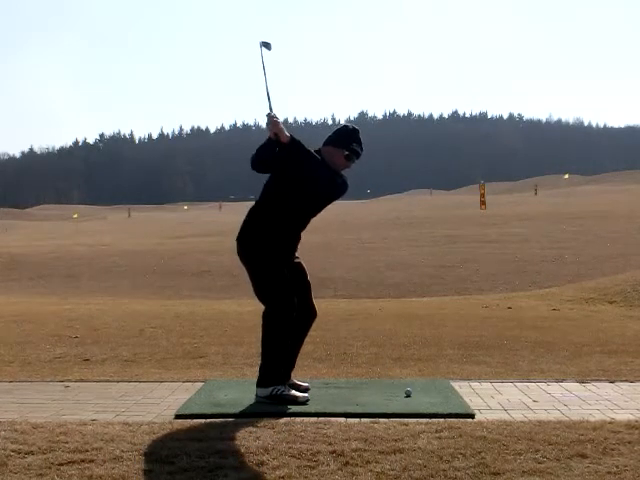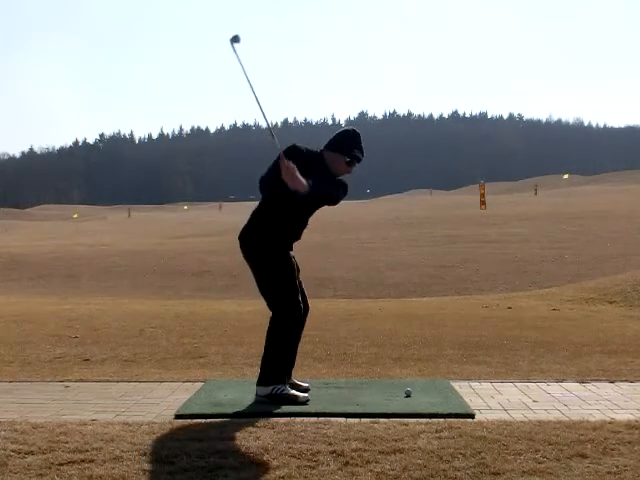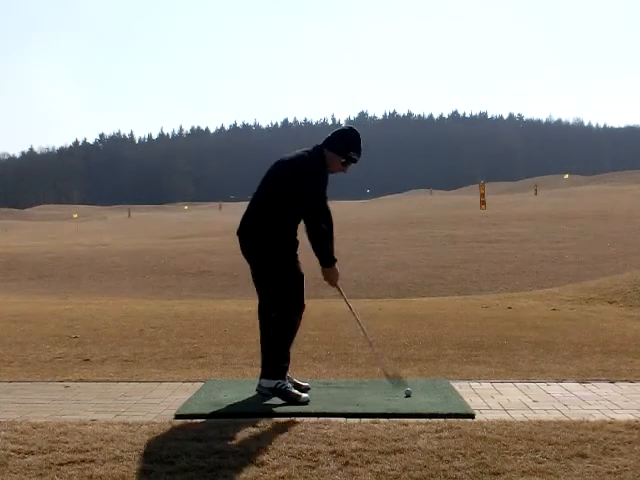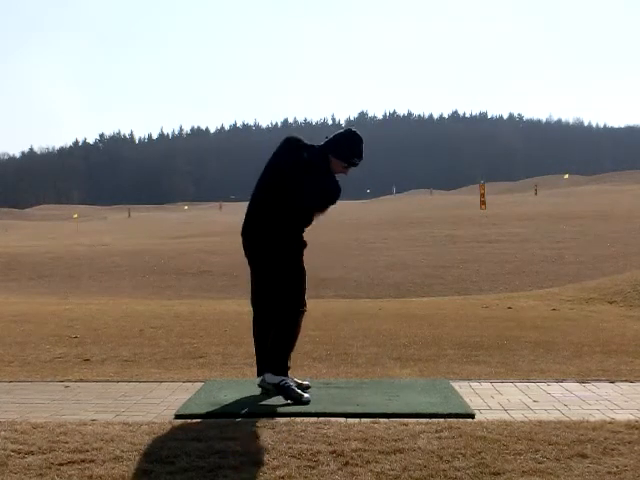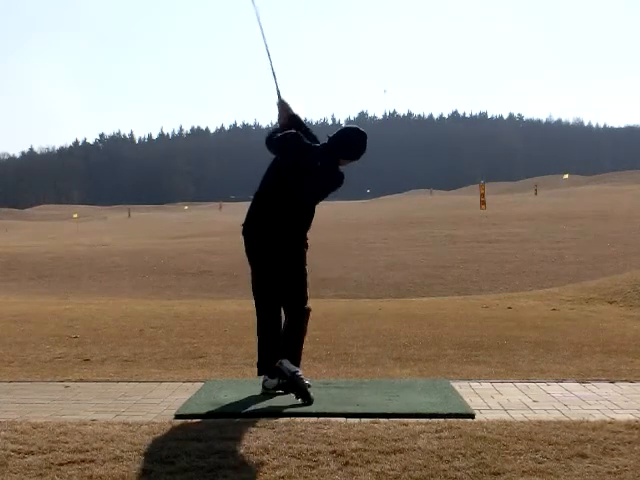
dt=0.4s
person 1, frame 1
left shoulder: (337, 184)
right shoulder: (291, 156)
left elbow: (316, 171)
right elbow: (258, 163)
left wrist: (287, 139)
right wrist: (274, 139)
left hip: (284, 248)
right hip: (257, 242)
left knee: (305, 312)
right knee: (282, 307)
left ankle: (282, 375)
right ankle: (269, 384)
person 1, frame 2
left shoulder: (337, 186)
right shoulder: (299, 156)
left elbow: (325, 194)
right elbow: (267, 187)
left wrist: (304, 186)
right wrist: (284, 179)
left hip: (280, 245)
right hip: (260, 241)
left knee: (298, 310)
right knee: (288, 309)
left ankle: (282, 376)
right ankle: (269, 384)
person 1, frame 3
left shoulder: (313, 169)
right shoulder: (307, 168)
left elbow: (321, 217)
right elbow: (314, 218)
left wrist: (328, 259)
right wrist: (327, 263)
left hip: (257, 236)
right hip: (268, 238)
left knee: (272, 305)
right knee: (291, 304)
left ankle: (275, 373)
right ankle: (272, 377)
person 1, frame 4
left shoulder: (292, 146)
right shoulder: (328, 184)
left hip: (254, 235)
right hip: (283, 240)
left knee: (264, 306)
right knee: (292, 307)
left ankle: (268, 372)
right ankle: (276, 373)
person 1, frame 5
left shoulder: (293, 145)
right shoulder: (334, 177)
left elbow: (272, 141)
left wrist: (285, 120)
right wrist: (292, 118)
left hip: (256, 234)
right hip: (288, 240)
left knee: (267, 306)
right knee: (296, 306)
left ankle: (272, 373)
right ankle: (288, 363)
